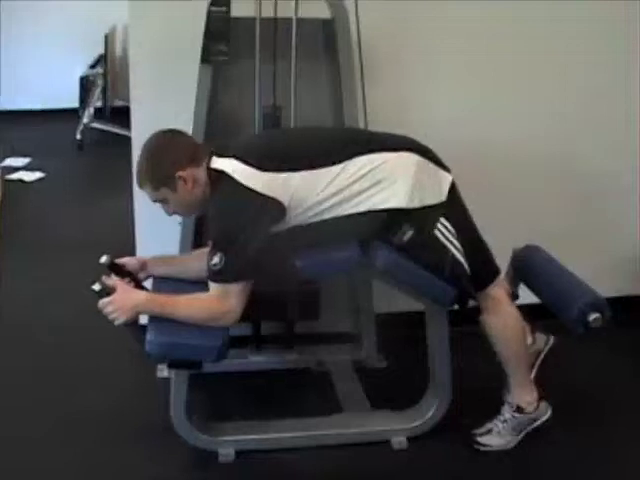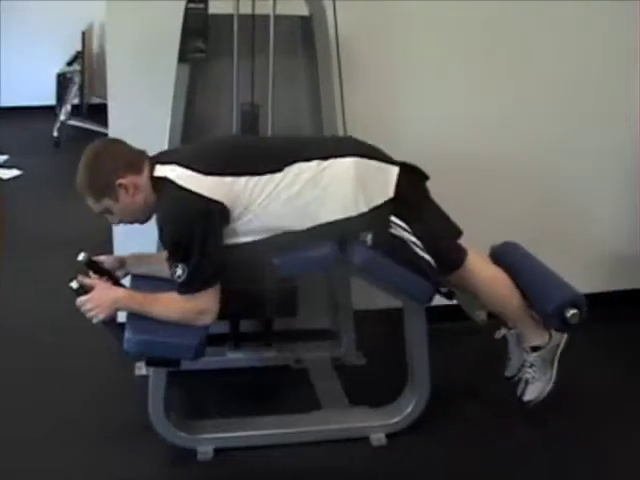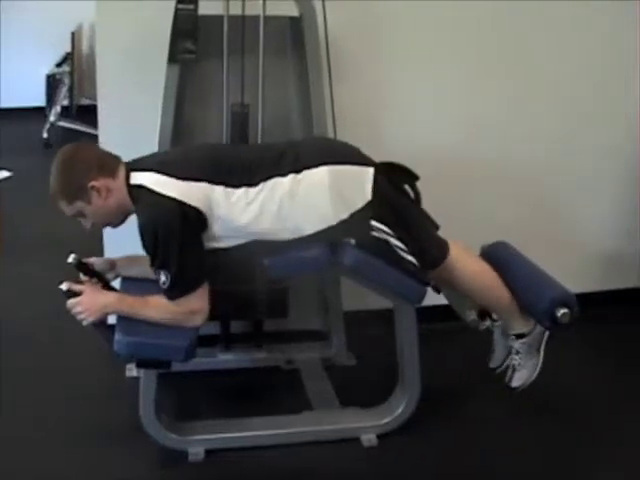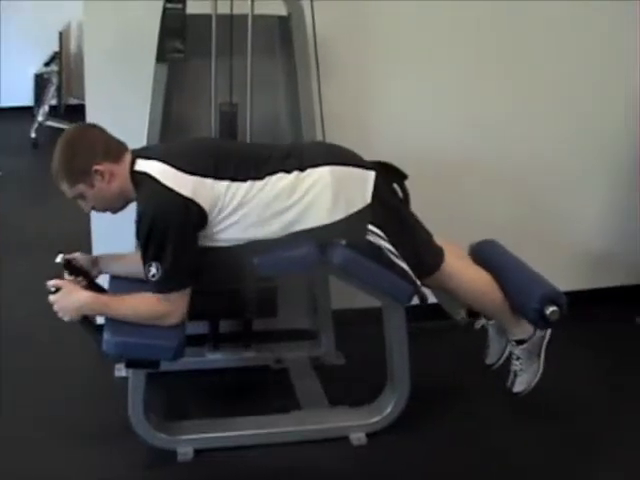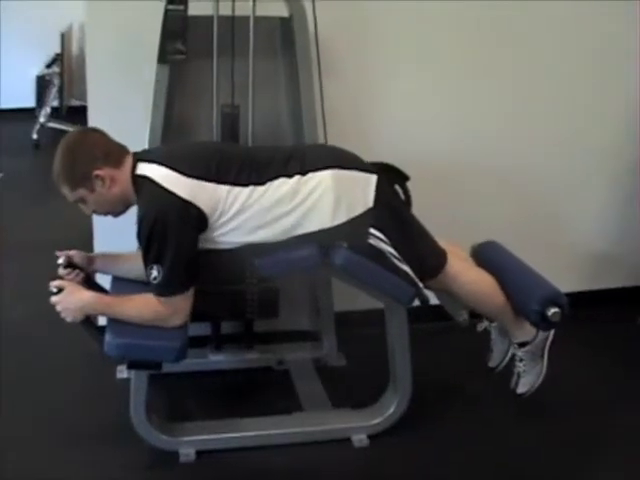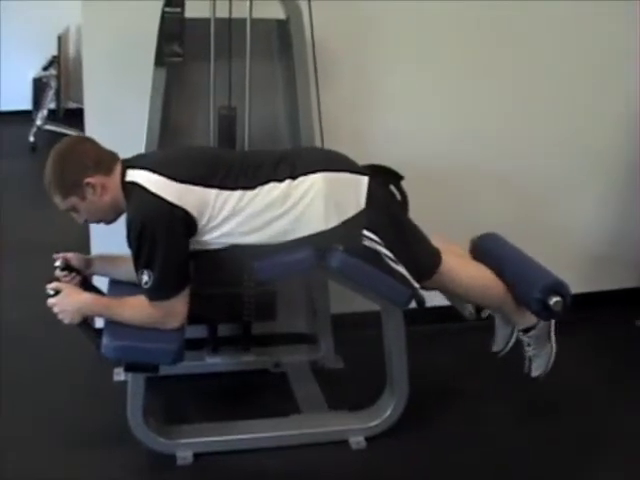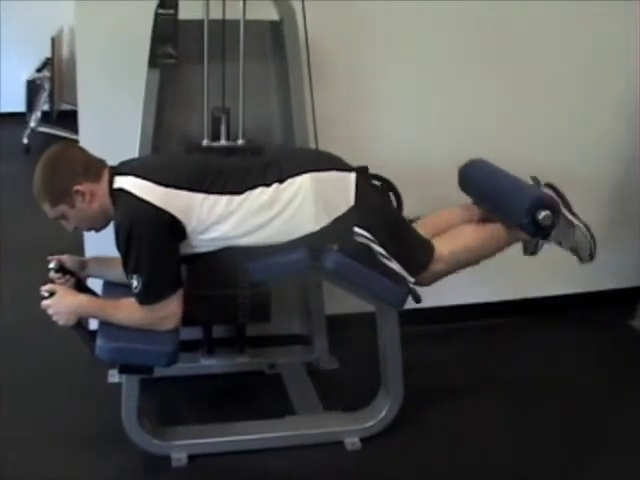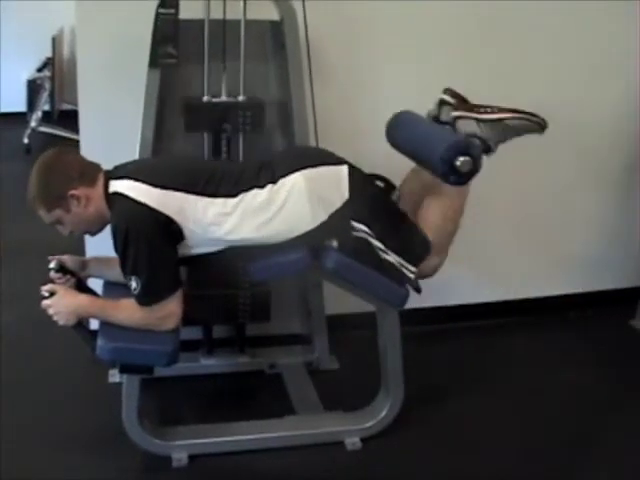
dt=0.4s
person 1, frame 1
left shoulder: (235, 196)
right shoulder: (224, 170)
left elbow: (225, 307)
right elbow: (221, 260)
left wrist: (143, 302)
right wrist: (151, 265)
left hip: (408, 186)
right hip: (387, 179)
left knee: (487, 291)
right knee: (470, 276)
left ankle: (525, 403)
right ankle: (522, 341)
person 1, frame 2
left shoulder: (179, 202)
right shoulder: (171, 174)
left elbow: (201, 308)
right elbow: (189, 262)
left wrist: (121, 298)
right wrist: (126, 262)
left hip: (360, 190)
right hip: (345, 173)
left knee: (455, 265)
right knee: (447, 260)
left ankle: (537, 340)
right ankle: (517, 324)
person 1, frame 3
left shoulder: (157, 208)
right shoulder: (147, 177)
left elbow: (190, 310)
right elbow: (180, 266)
left wrist: (109, 302)
right wrist: (116, 265)
left hip: (338, 194)
right hip: (326, 171)
left knee: (439, 261)
right knee: (431, 256)
left ankle: (523, 329)
right ankle: (501, 318)
person 1, frame 4
left shoulder: (160, 199)
right shoulder: (149, 166)
left elbow: (169, 308)
right elbow: (165, 264)
left wrist: (87, 303)
right wrist: (99, 263)
left hip: (340, 197)
right hip: (325, 177)
left knee: (433, 268)
right knee: (427, 257)
left ankle: (522, 332)
right ankle: (498, 315)
person 1, frame 5
left shoulder: (160, 202)
right shoulder: (150, 168)
left elbow: (172, 309)
right elbow: (164, 266)
left wrist: (91, 302)
right wrist: (95, 262)
left hip: (342, 201)
right hip: (328, 178)
left knee: (435, 270)
right knee: (428, 258)
left ankle: (524, 332)
right ankle: (502, 315)
person 1, frame 6
left shoulder: (149, 209)
right shoulder: (141, 175)
left elbow: (169, 312)
right elbow: (160, 269)
left wrist: (89, 304)
right wrist: (93, 264)
left hip: (334, 204)
right hip: (324, 183)
left knee: (431, 270)
right knee: (424, 256)
left ankle: (527, 318)
right ankle: (504, 303)
person 1, frame 7
left shoulder: (136, 214)
right shoulder: (130, 181)
left elbow: (163, 313)
right elbow: (154, 270)
left wrist: (83, 305)
right wrist: (87, 266)
left hip: (324, 206)
right hip: (314, 182)
left knee: (426, 265)
right knee: (416, 239)
person 1, frame 8
left shoulder: (132, 214)
right shoulder: (125, 184)
left elbow: (162, 313)
right elbow: (154, 266)
left wrist: (84, 305)
right wrist: (88, 265)
left hip: (322, 202)
right hip: (308, 176)
left knee: (424, 258)
right knee: (403, 224)
left ankle: (467, 140)
right ankle: (451, 131)
